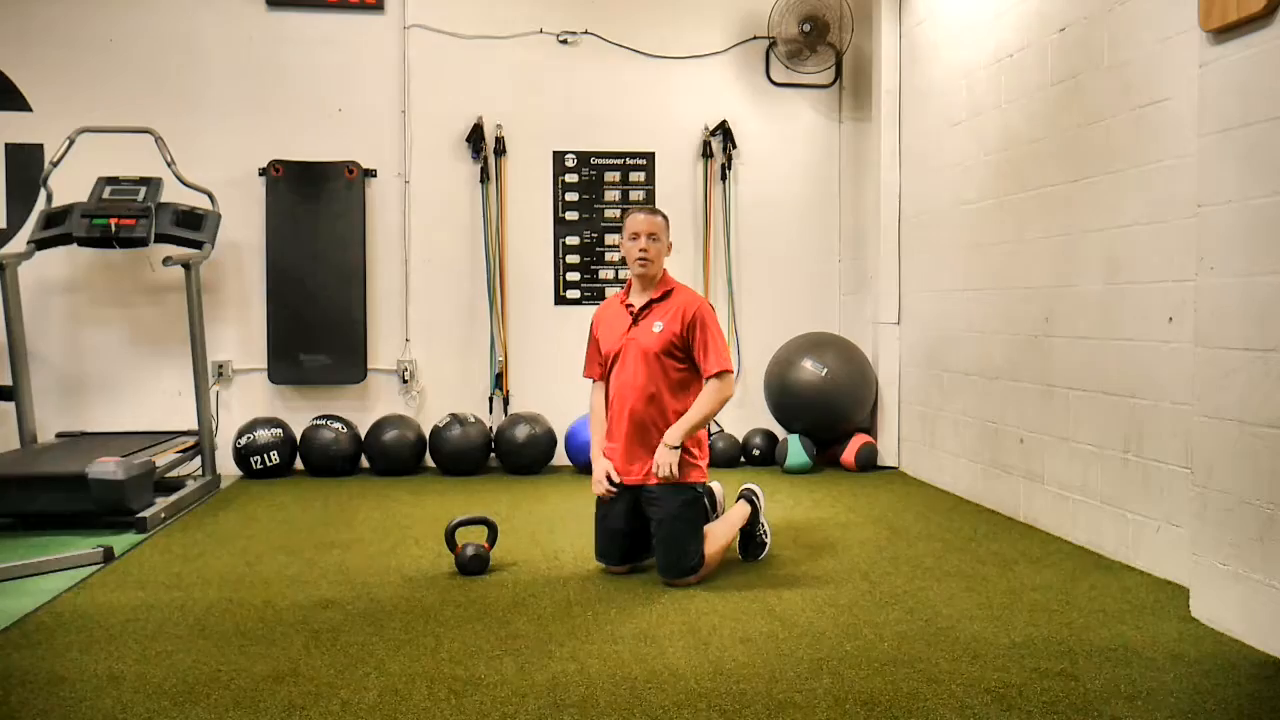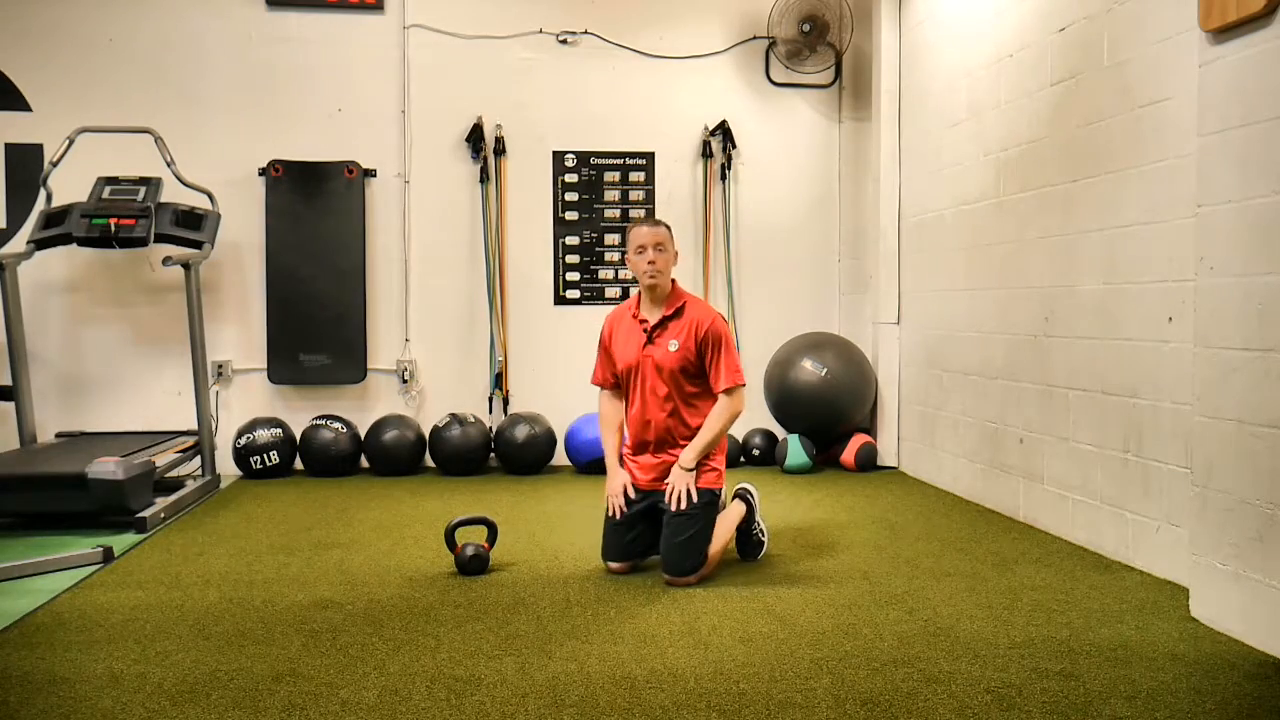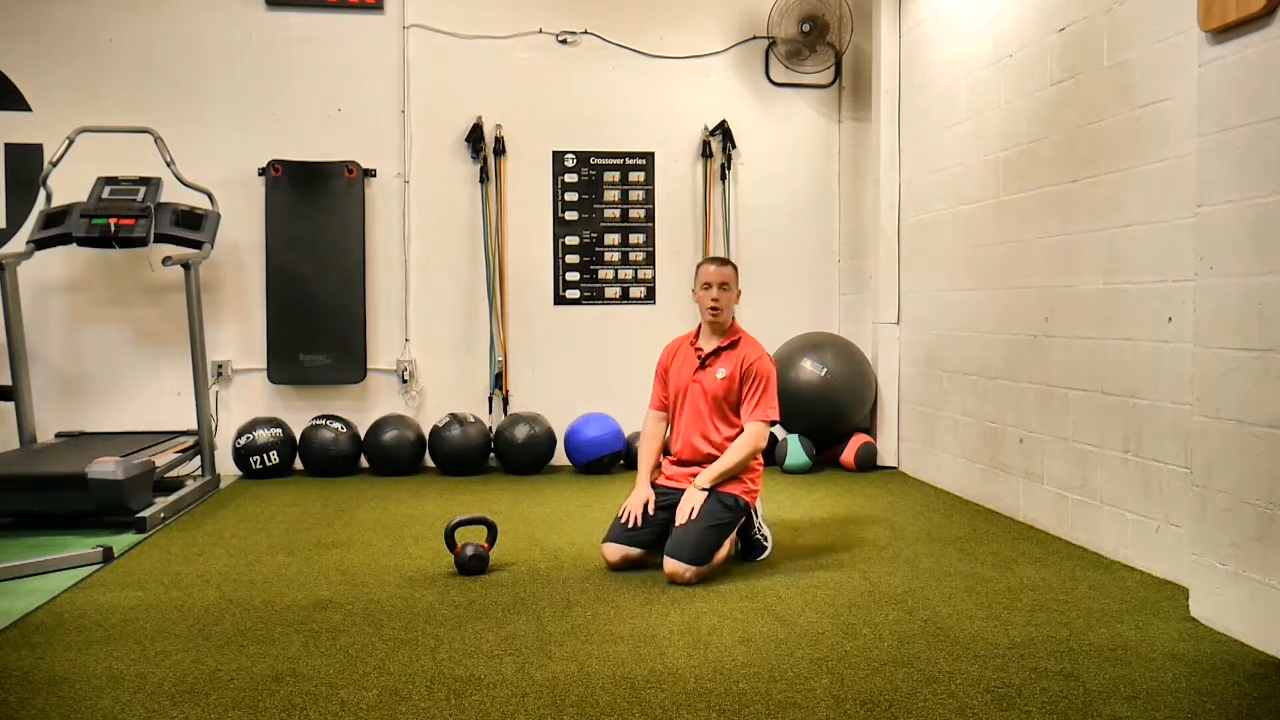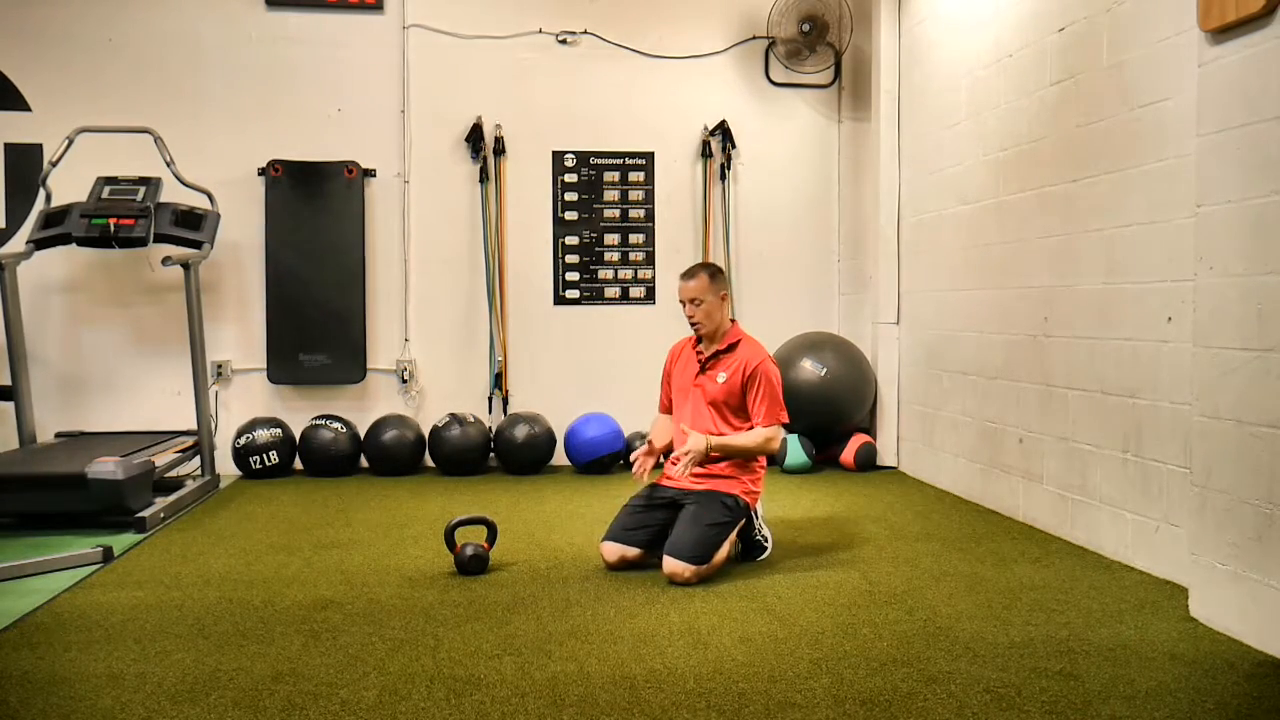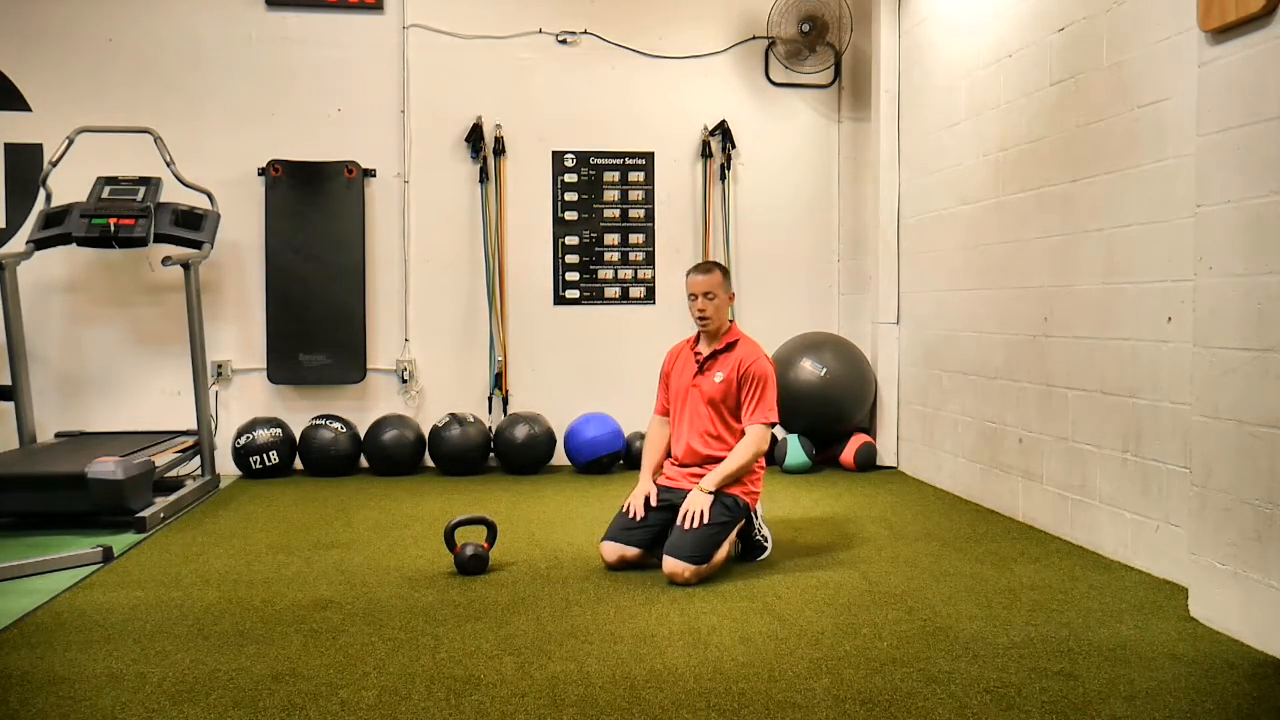
dt=1s
person 1, frame 1
left shoulder: (691, 307)
right shoulder: (605, 313)
left elbow: (722, 385)
right elbow: (600, 388)
left wrist: (674, 439)
right wrist: (598, 455)
left hip: (672, 466)
right hip: (620, 467)
left knee: (680, 574)
right knee: (616, 564)
left ankle: (745, 510)
right ankle: (704, 502)
person 1, frame 2
left shoulder: (705, 321)
right shoulder: (615, 323)
left elbow: (732, 400)
right elbow: (610, 395)
left wrist: (687, 462)
right wrist: (612, 464)
left hip: (691, 470)
right hip: (636, 471)
left knee: (681, 574)
right knee: (618, 563)
left ankle: (740, 509)
right ankle: (695, 516)
person 1, frame 3
left shoulder: (754, 358)
right shoulder: (673, 351)
left elbow: (756, 438)
right elbow: (656, 420)
left wrist: (702, 484)
right wrist: (643, 482)
left hip: (726, 483)
right hip: (673, 479)
left knee: (680, 569)
right knee: (615, 553)
left ankle: (740, 527)
right ankle: (689, 530)
person 1, frame 4
left shoulder: (754, 360)
right shoulder: (678, 353)
left elbow: (771, 438)
left wrist: (709, 445)
right wrist: (655, 447)
left hip: (726, 484)
right hip: (675, 480)
left knee: (680, 569)
right knee: (614, 553)
left ankle: (740, 529)
person 1, frame 5
left shoulder: (751, 360)
right shoulder: (676, 355)
left elbow: (758, 440)
right elbow: (661, 421)
left wrist: (706, 487)
right wrist: (646, 478)
left hip: (726, 486)
right hip: (674, 480)
left knee: (679, 569)
right knee: (614, 553)
left ankle: (739, 531)
